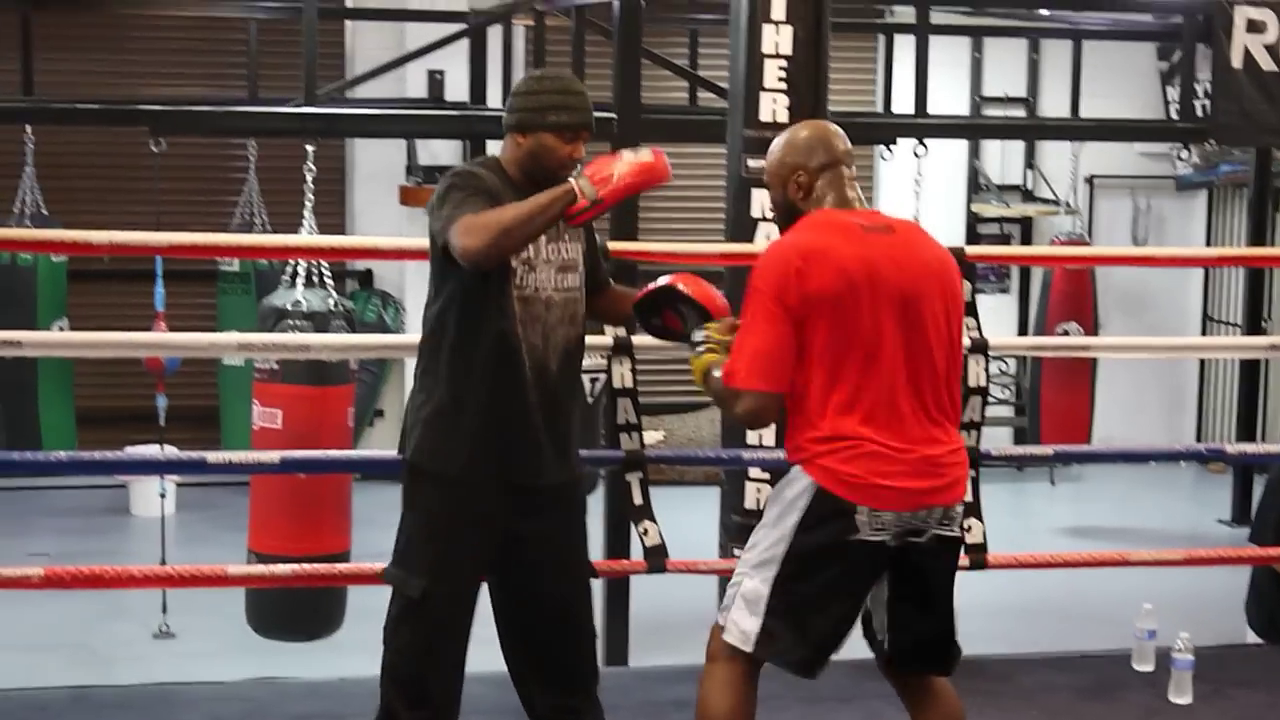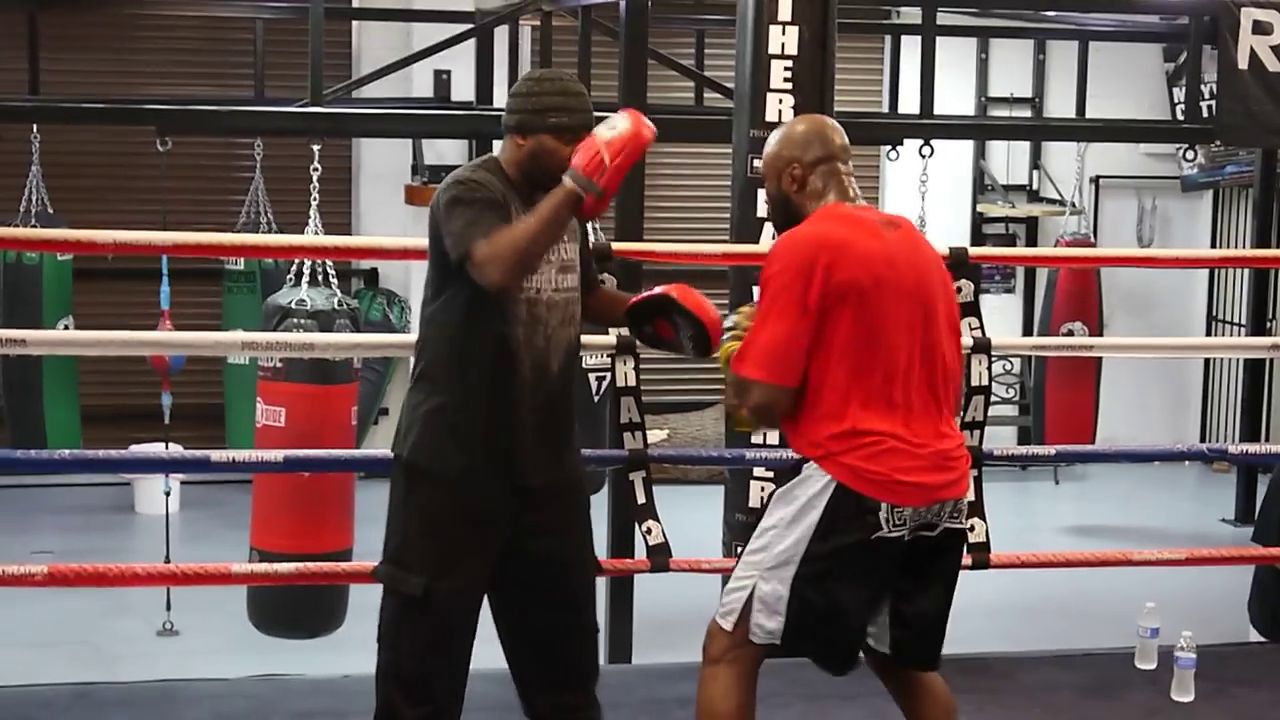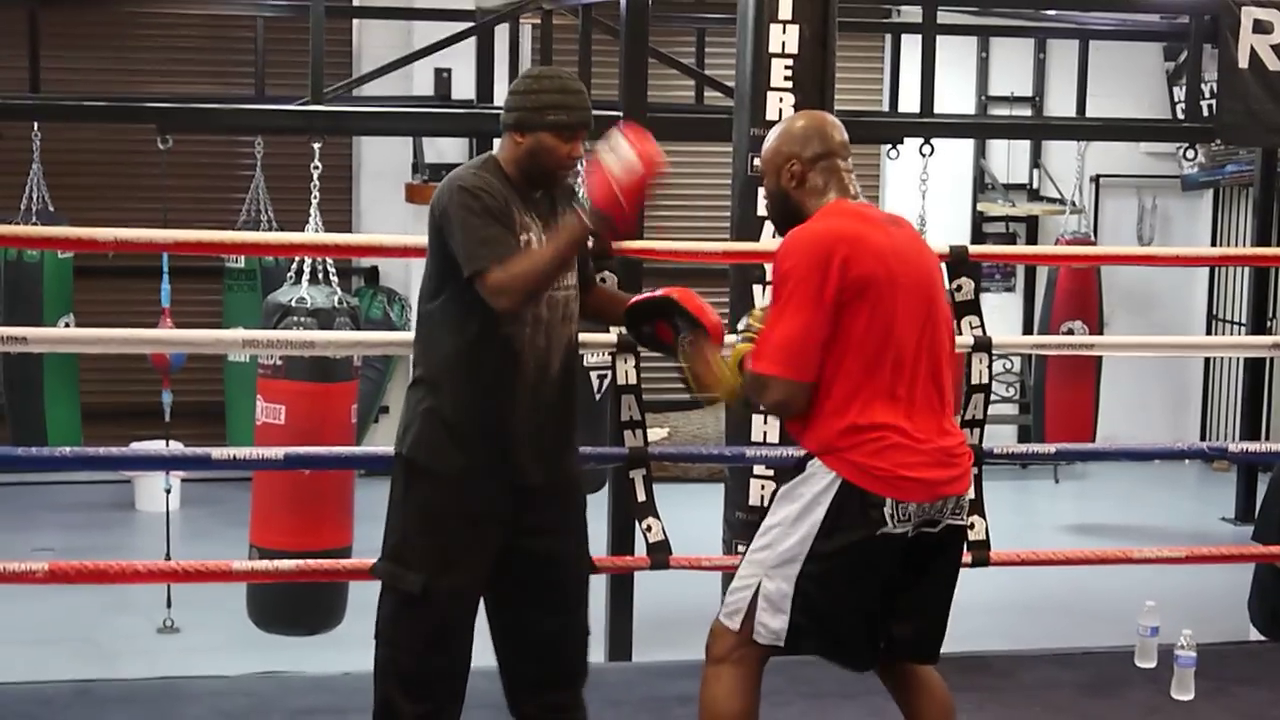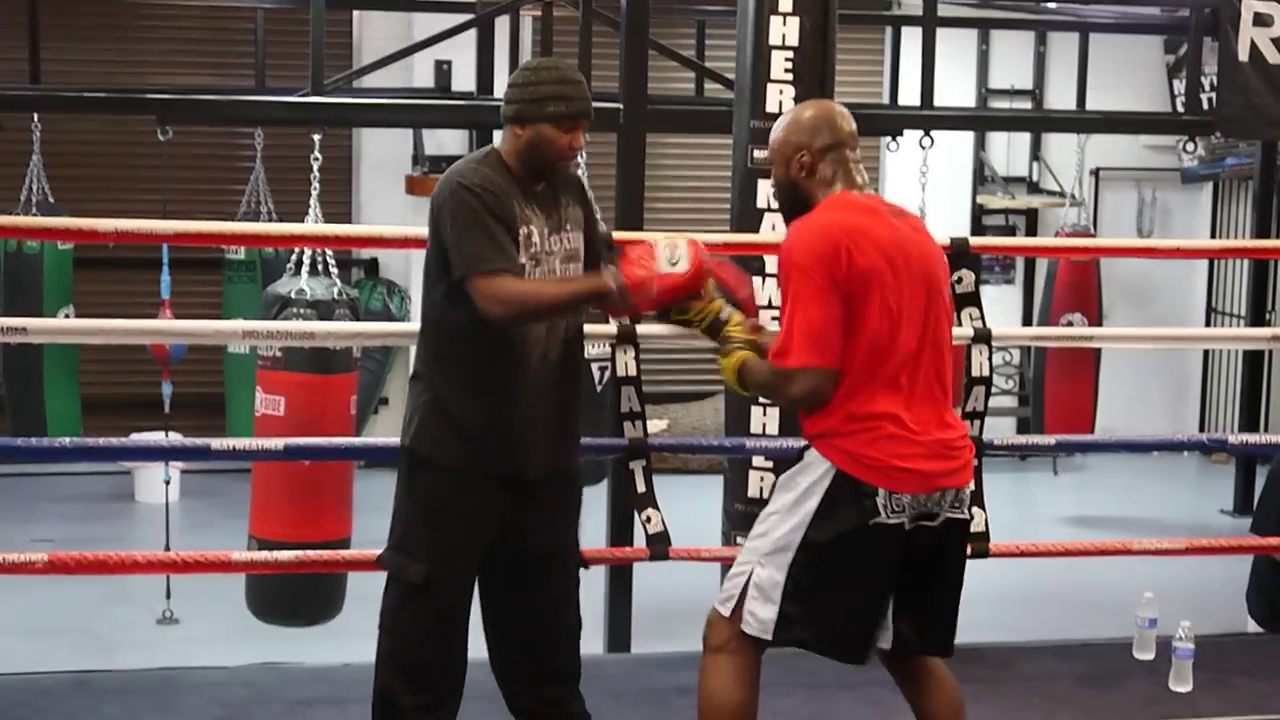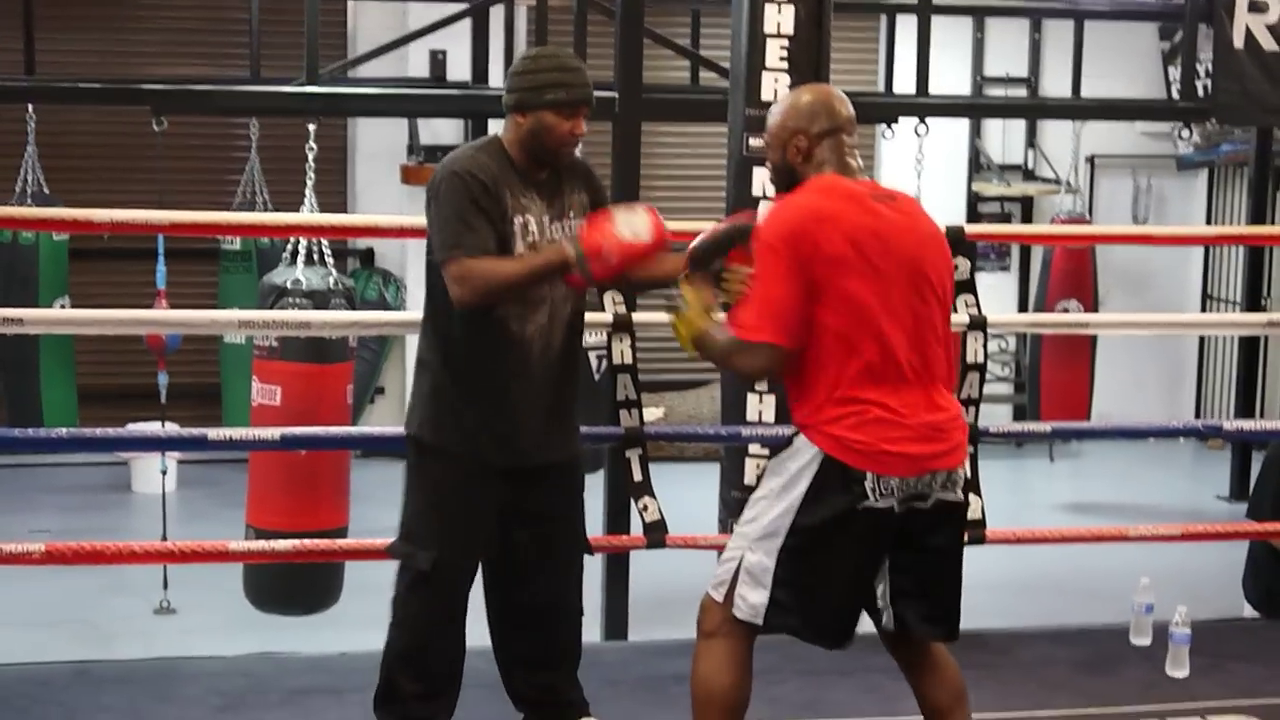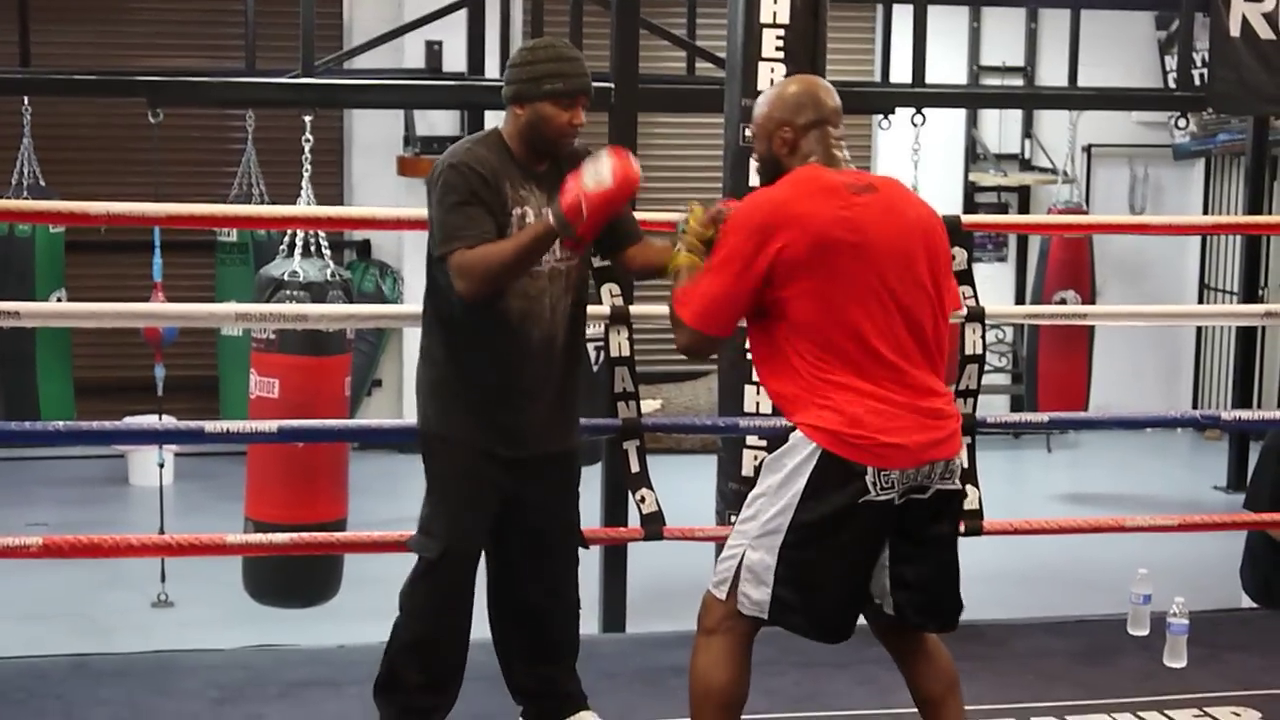
dt=0.1s
person 1, frame 1
left shoulder: (570, 208)
right shoulder: (466, 188)
left elbow: (598, 298)
right elbow: (475, 245)
right wrist: (576, 191)
left hip: (545, 448)
right hip: (457, 450)
left knee: (558, 600)
right knee: (433, 606)
person 1, frame 2
left shoulder: (567, 201)
right shoulder: (469, 193)
left elbow: (582, 297)
right elbow: (499, 269)
left wrist: (644, 311)
right wrist: (574, 187)
left hip: (544, 447)
right hip: (458, 448)
left knee: (563, 595)
right knee: (434, 604)
person 1, frame 3
left shoulder: (563, 195)
right shoulder: (469, 194)
left elbow: (580, 297)
right elbow: (509, 290)
right wrist: (592, 215)
left hip: (543, 444)
right hip: (455, 447)
left knee: (549, 598)
right knee: (431, 603)
person 1, frame 4
left shoulder: (568, 189)
right shoulder: (468, 189)
left elbow: (597, 280)
right elbow: (497, 299)
left wrist: (657, 289)
right wrist: (614, 284)
left hip: (545, 437)
right hip: (460, 439)
left knee: (549, 591)
right knee: (434, 593)
person 1, frame 5
left shoulder: (576, 179)
right shoulder: (465, 177)
left elbow: (630, 262)
right elbow: (466, 286)
left wrist: (694, 259)
right wrist: (566, 258)
left hip: (546, 424)
right hip: (463, 424)
left knee: (548, 577)
right knee: (438, 576)
person 1, frame 6
left shoulder: (575, 167)
right shoulder: (466, 170)
left elbow: (629, 249)
right elbow: (469, 276)
right wrist: (555, 225)
left hip: (548, 414)
right hip: (467, 416)
left knee: (546, 570)
right knee: (447, 566)
person 2, frame 1
left shoulder: (789, 259)
right shoulder: (934, 253)
left elbow: (754, 409)
left wrist: (711, 361)
left hip: (840, 493)
right hip: (936, 492)
left knee: (730, 654)
right knee: (918, 667)
person 2, frame 2
left shoulder: (801, 249)
right shoulder: (919, 247)
left elbow: (762, 403)
left wrist: (735, 350)
right wrist: (765, 336)
left hip: (854, 487)
right hip: (941, 486)
left knee: (729, 650)
right knee: (902, 660)
person 2, frame 3
left shoulder: (812, 243)
right shoulder: (909, 240)
left elbow: (781, 392)
left wrist: (716, 369)
right wrist: (761, 346)
left hip: (859, 482)
right hip: (940, 484)
left knee: (733, 649)
right knee: (904, 657)
person 2, frame 4
left shoulder: (817, 235)
right shoulder: (915, 232)
left elbow: (808, 385)
left wrist: (738, 362)
right wrist: (772, 344)
left hip: (860, 474)
right hip: (943, 474)
left knee: (730, 639)
right knee: (912, 650)
person 2, frame 5
left shoulder: (796, 220)
right shoulder: (918, 221)
left elbow: (755, 359)
left wrist: (698, 319)
left hip: (847, 459)
right hip: (937, 458)
left knee: (724, 623)
right knee: (917, 636)
person 2, frame 6
left shoulder: (768, 212)
right shoulder: (913, 208)
left elbow: (695, 335)
left wrist: (688, 252)
left hip: (843, 453)
right hip: (932, 448)
left knee: (724, 619)
right knee: (908, 627)
